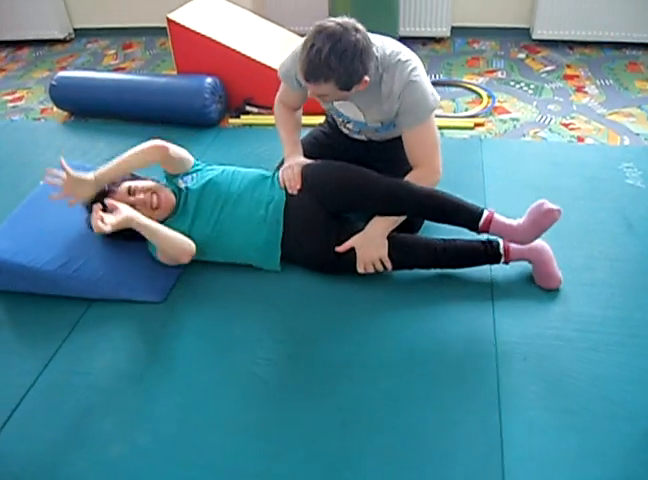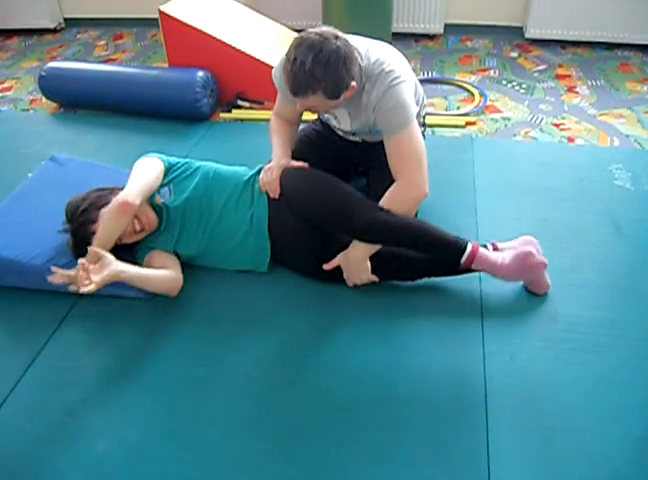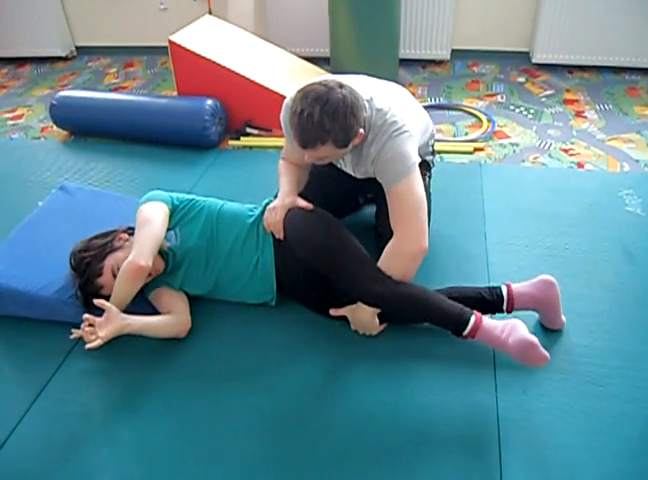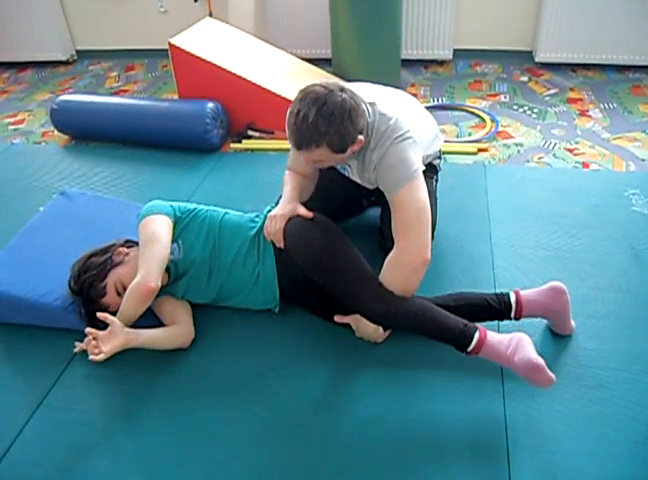
dt=0.4s
person 1, frame 1
left shoulder: (183, 174)
right shoulder: (161, 242)
left elbow: (158, 147)
right elbow: (185, 250)
left wrist: (92, 180)
right wrist: (127, 219)
left hip: (297, 188)
right hip: (295, 243)
left knee: (393, 192)
right knee: (403, 253)
left ankle: (508, 227)
right ankle: (511, 251)
person 1, frame 2
left shoulder: (153, 169)
right shoulder: (149, 250)
left elbow: (126, 201)
right elbow: (171, 283)
left wrist: (88, 253)
right wrist: (113, 270)
left hip: (279, 193)
right hip: (280, 246)
left knee: (367, 221)
right knee: (391, 265)
left ankle: (490, 255)
right ankle: (497, 258)
person 1, frame 3
left shoulder: (152, 206)
right shoulder: (160, 287)
left elbow: (137, 262)
right elbow: (180, 323)
left wrist: (116, 312)
right wrist: (118, 322)
left hip: (284, 232)
right hip: (284, 282)
left knee: (372, 288)
right knee: (378, 313)
right ankle: (514, 297)
person 1, frame 4
left shoulder: (153, 217)
right shoulder: (167, 295)
left elbow: (147, 282)
right elbow: (182, 333)
left wrist: (122, 326)
right wrist: (123, 336)
left hip: (287, 239)
right hip: (286, 289)
left knee: (374, 302)
right knee: (375, 316)
left ankle: (511, 320)
right ankle: (522, 303)
person 2, frame 1
left shoulder: (405, 77)
right shoulder: (306, 58)
left elbow: (428, 171)
right elbow: (285, 105)
left wrist: (376, 231)
right wrist: (293, 155)
left hip: (395, 141)
right hip: (341, 132)
left knee: (402, 225)
person 2, frame 2
left shoulder: (388, 86)
right shoulder: (295, 69)
left elbow: (414, 186)
right elbow: (282, 118)
left wrist: (359, 251)
right wrist: (279, 159)
left hip: (388, 137)
right hip: (335, 131)
right knee: (272, 189)
left ankle: (366, 173)
right ankle: (355, 171)
person 2, frame 3
left shoulder: (392, 136)
right shoulder: (297, 108)
left elbow: (414, 243)
right elbow: (291, 161)
right wrist: (286, 196)
left knee: (400, 255)
right ankle: (365, 196)
person 2, frame 4
left shoulder: (397, 143)
right shoulder: (303, 119)
left elbow: (417, 253)
right elbow: (299, 171)
right wrist: (288, 202)
left hip: (415, 162)
left knee: (406, 256)
right knee: (290, 225)
